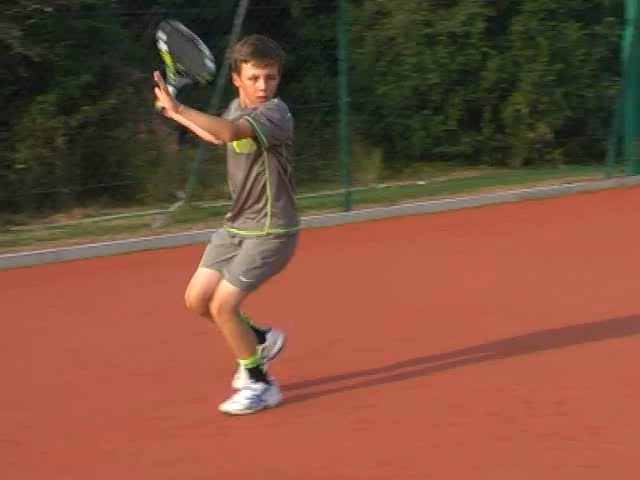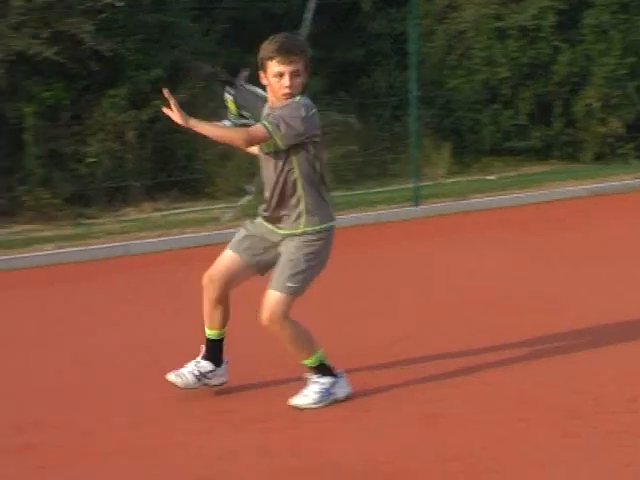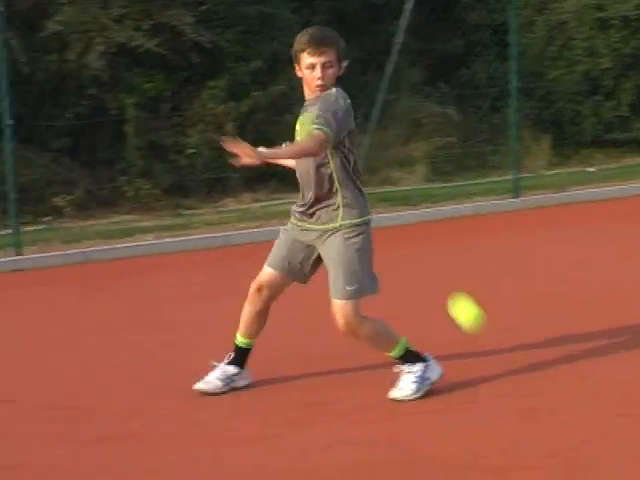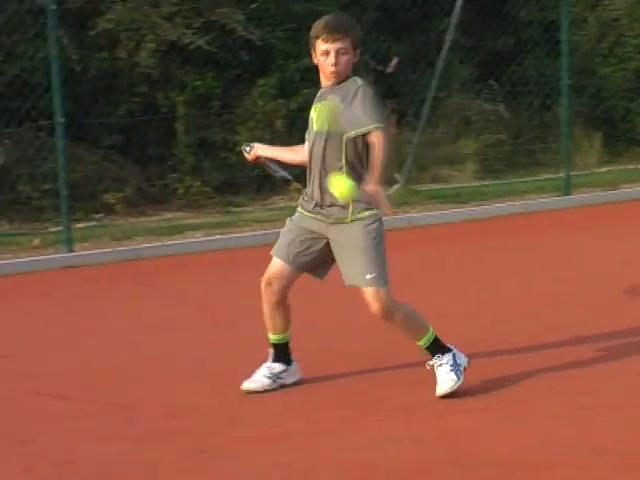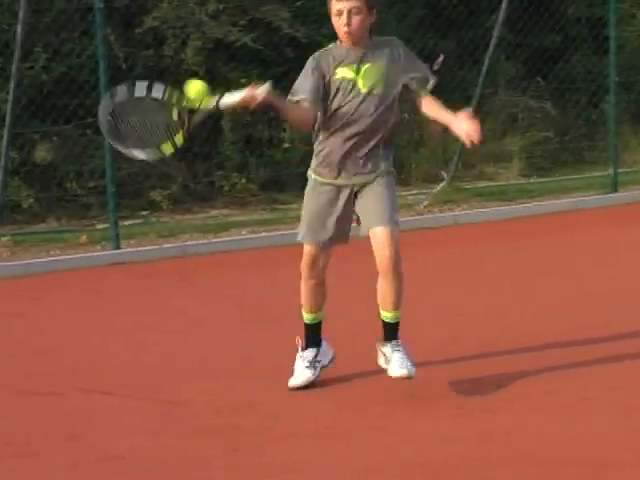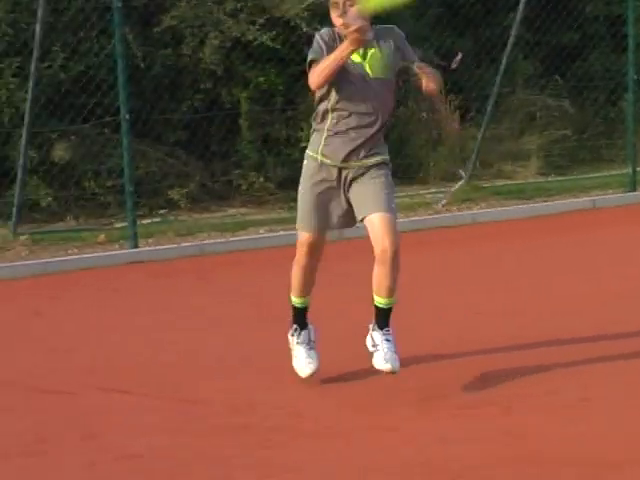
dt=0.1s
person 1, frame 1
left shoulder: (276, 113)
right shoulder: (238, 106)
left elbow: (224, 130)
left wrist: (176, 109)
left hip: (273, 232)
right hip: (239, 225)
left knee: (223, 305)
right knee: (195, 300)
left ankle: (259, 383)
right ankle: (263, 340)
person 1, frame 2
left shoulder: (300, 111)
right shoulder: (272, 108)
left elbow: (246, 138)
left wrist: (190, 122)
left hip: (307, 230)
right hip: (270, 223)
left knee: (272, 315)
right knee: (215, 281)
left ankle: (328, 378)
right ankle: (212, 363)
person 1, frame 3
left shoulder: (335, 101)
right shoulder: (308, 105)
left elbow: (311, 148)
left wrist: (257, 153)
right wrist: (270, 157)
left hip: (345, 225)
right hip: (306, 221)
left knee: (348, 320)
right knee: (261, 288)
left ankle: (418, 365)
right ankle: (235, 367)
person 1, frame 4
left shoulder: (358, 92)
right shoulder: (320, 99)
left elbow: (378, 140)
left wrist: (373, 183)
right wrist: (267, 151)
left hip: (355, 216)
right hip: (313, 213)
left knee: (380, 304)
right knee: (273, 282)
left ankle: (445, 356)
right ankle: (281, 364)
person 1, frame 5
left shoulder: (392, 51)
right shoulder: (320, 63)
left elbow: (423, 97)
right elbow: (304, 120)
left wrist: (455, 120)
right wrist: (270, 100)
left hip: (374, 174)
right hip: (326, 176)
left knee: (387, 256)
right knee: (312, 263)
left ankle: (391, 344)
right ankle: (314, 347)
person 1, frame 6
left shoulder: (391, 38)
right shoulder: (326, 40)
left elbow: (424, 76)
right elbow: (315, 81)
left wrist: (430, 78)
right wrist: (349, 43)
left hip: (371, 163)
right hip: (323, 161)
left knee: (387, 244)
right knee: (307, 248)
left ankle: (381, 331)
right ankle: (301, 330)
